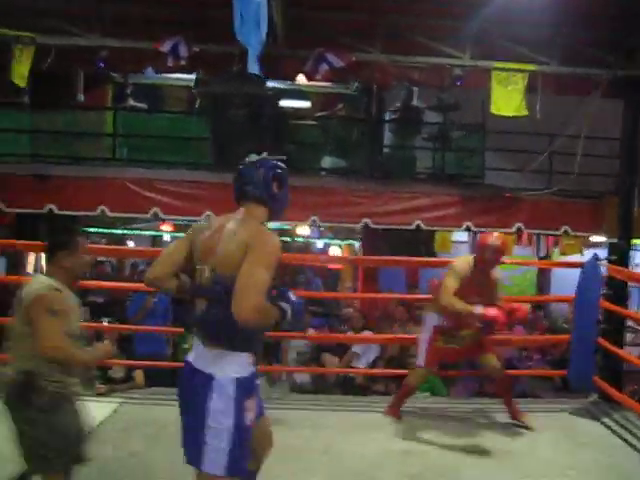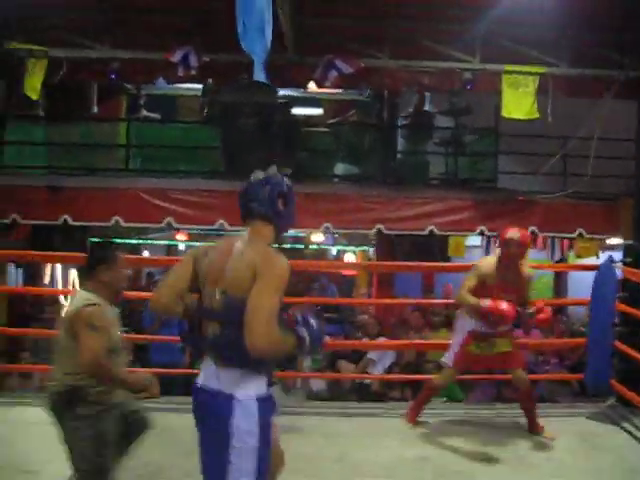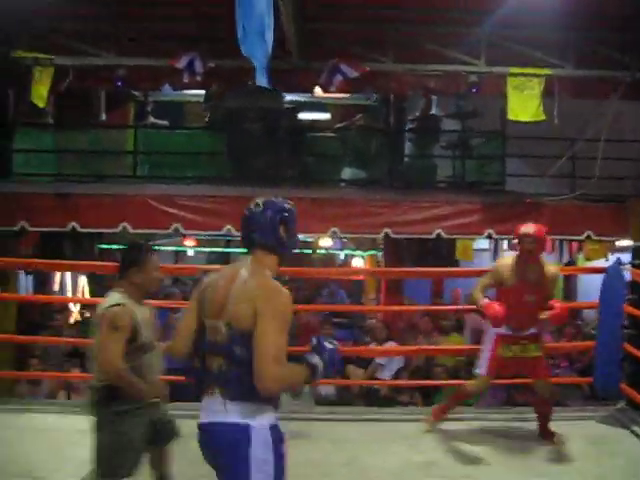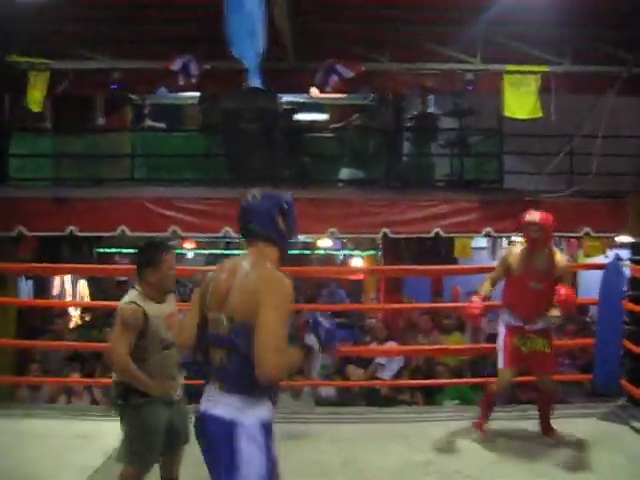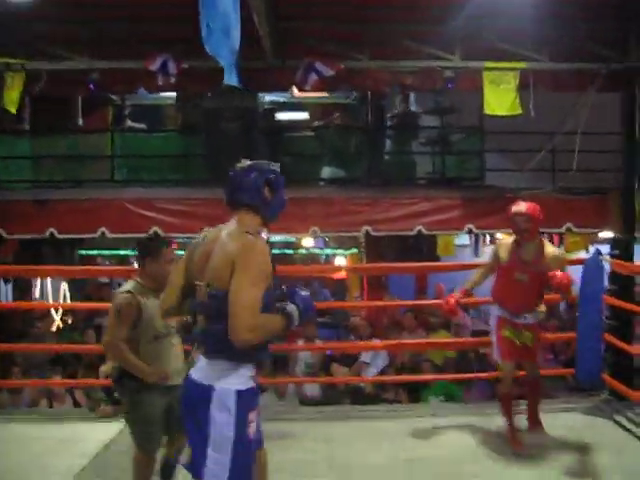
dt=0.1s
person 1, frame 1
left shoulder: (204, 229)
right shoulder: (264, 239)
left elbow: (155, 276)
right elbow: (246, 311)
right wrist: (283, 310)
left hip: (204, 367)
right hip: (226, 377)
left knee: (260, 441)
person 1, frame 2
left shoulder: (210, 251)
right shoulder: (271, 262)
left elbow: (160, 301)
right elbow: (259, 339)
right wrist: (301, 337)
left hip: (210, 389)
right hip: (240, 397)
person 1, frame 3
left shoulder: (210, 283)
right shoulder: (273, 295)
left elbow: (178, 348)
right elbow: (270, 380)
right wrist: (316, 363)
left hip: (213, 419)
right hip: (250, 430)
person 1, frame 4
left shoulder: (215, 275)
right shoulder: (273, 282)
left elbow: (184, 341)
right elbow: (269, 366)
right wrist: (310, 345)
left hip: (215, 413)
right hip: (241, 422)
person 1, frame 5
left shoulder: (204, 242)
right shoulder: (252, 247)
left elbow: (168, 304)
right elbow: (244, 331)
right wrist: (291, 313)
left hip: (209, 383)
right hip: (225, 391)
person 2, frame 1
left shoulder: (48, 288)
right shoulder: (54, 295)
right elbow: (53, 348)
left wrist: (85, 352)
right wrist: (93, 356)
left hip: (51, 391)
right hip: (44, 395)
person 2, frame 2
left shoulder: (103, 304)
right shoulder: (92, 311)
right elbow: (93, 361)
right wrist: (133, 382)
left hip: (101, 398)
right hip: (85, 405)
left knee: (134, 426)
person 2, frame 3
left shoulder: (138, 304)
right shoulder: (119, 311)
right elbow: (109, 364)
right wrist: (146, 390)
left hip: (142, 399)
right hip: (120, 403)
left knee: (162, 438)
person 2, frame 4
left shoulder: (168, 298)
right shoulder: (134, 310)
right elbow: (117, 357)
right wrist: (151, 388)
left hip: (171, 393)
right hip: (142, 398)
left knee: (176, 447)
person 2, frame 5
left shoulder: (165, 291)
right shoulder: (129, 298)
right elbow: (111, 344)
right wrist: (146, 372)
left hip: (174, 380)
right hip: (142, 385)
left knee: (182, 431)
right knee: (148, 447)
person 3, frame 1
left shoulder: (493, 277)
right shoulder: (460, 267)
left elbow: (493, 307)
right elbow: (444, 300)
left wrist: (508, 311)
right wrist: (477, 311)
left hip: (468, 325)
right hip: (442, 322)
left knee: (496, 369)
right knee: (423, 372)
left ankle: (512, 411)
right ankle: (394, 405)
person 3, frame 2
left shoulder: (524, 275)
right shoulder: (485, 267)
left elbow: (523, 305)
right elbow: (462, 294)
left wrist: (535, 312)
right wrist: (487, 305)
left hip: (501, 330)
right hip: (474, 327)
left knee: (522, 380)
right knee: (449, 375)
left ankle: (533, 424)
right ankle: (416, 407)
person 3, frame 3
left shoulder: (551, 274)
right shoulder: (504, 267)
left elbow: (548, 305)
right elbow: (477, 292)
left wrist: (556, 312)
right wrist: (486, 306)
left hip: (530, 334)
right hip: (501, 332)
left knee: (543, 387)
right knee: (481, 383)
left ankle: (545, 429)
right ankle: (442, 410)
person 3, frame 4
left shoulder: (562, 264)
right shoulder: (512, 255)
left elbow: (567, 300)
right elbow: (491, 280)
left wrist: (568, 302)
right wrist: (478, 300)
left hip: (539, 327)
right hip: (512, 324)
left knee: (546, 382)
right knee: (506, 379)
left ankle: (545, 425)
right ankle: (483, 415)
person 3, frame 5
left shoulder: (553, 256)
right shoulder: (503, 247)
left elbow: (563, 295)
right elbow: (484, 272)
left wrist: (564, 289)
right wrist: (461, 292)
left hip: (529, 319)
right hip: (503, 316)
left knee: (533, 372)
right knee: (508, 373)
left ankle: (533, 418)
right ankle: (511, 426)
